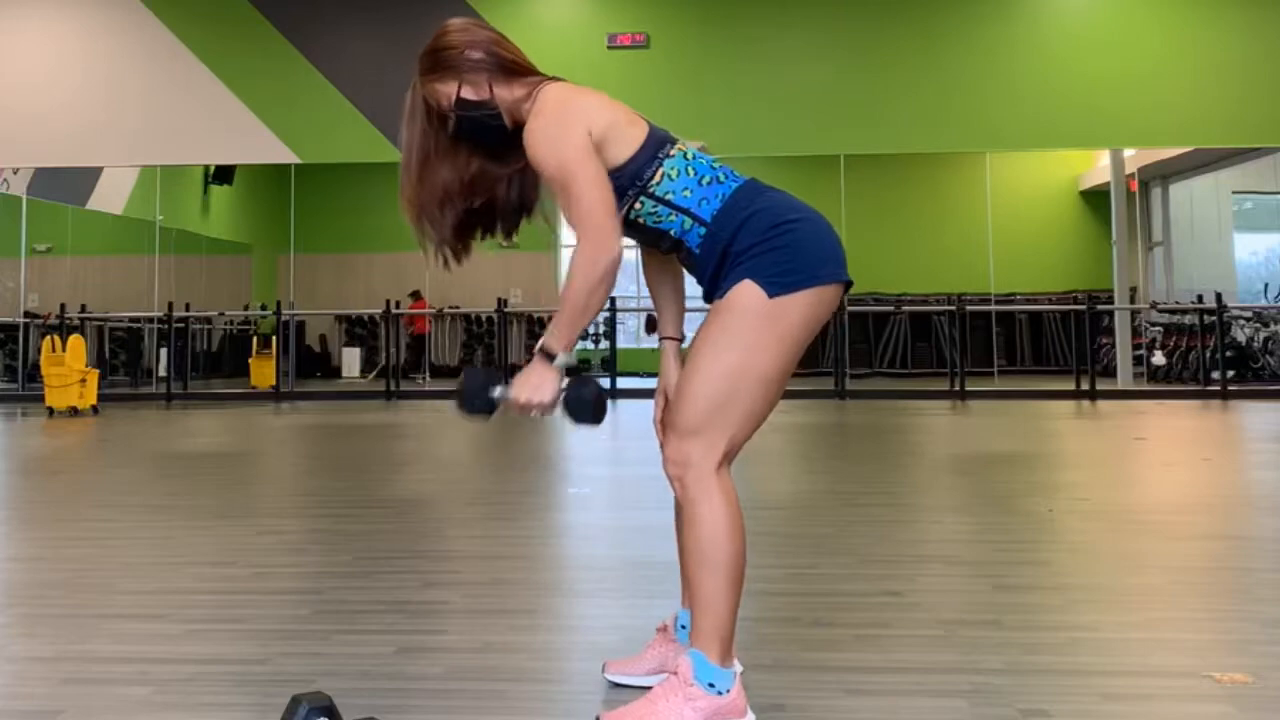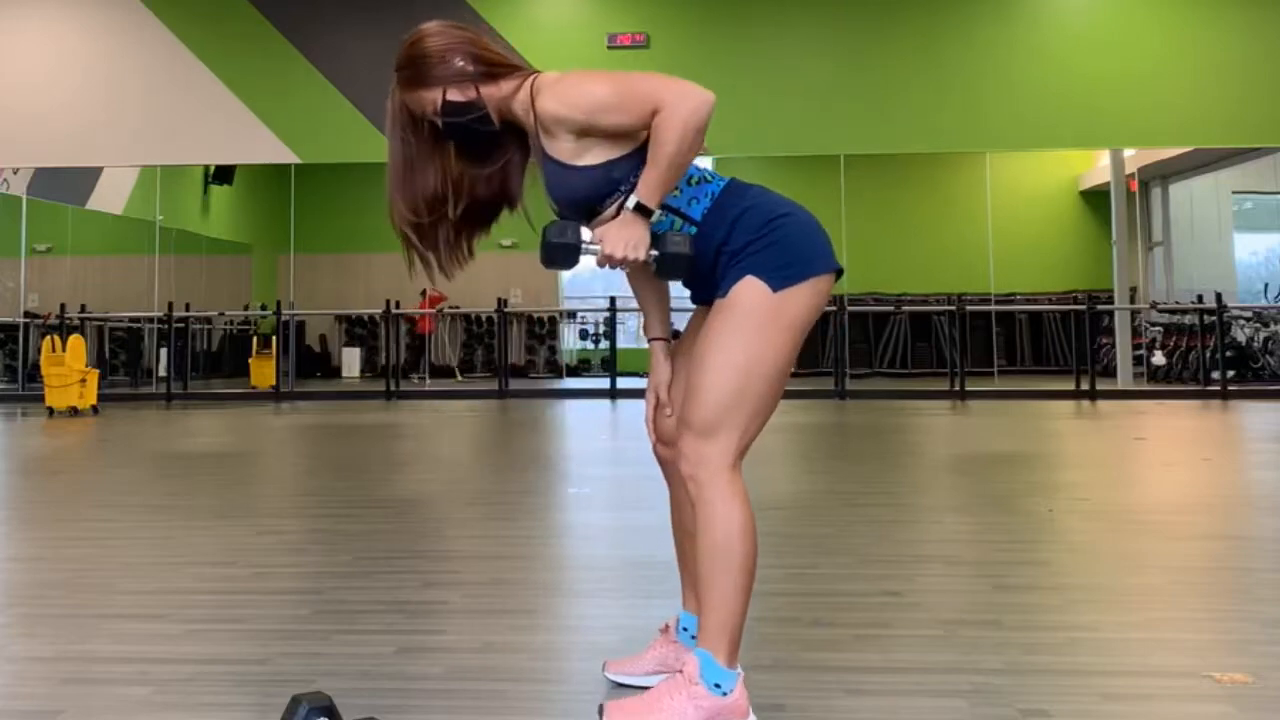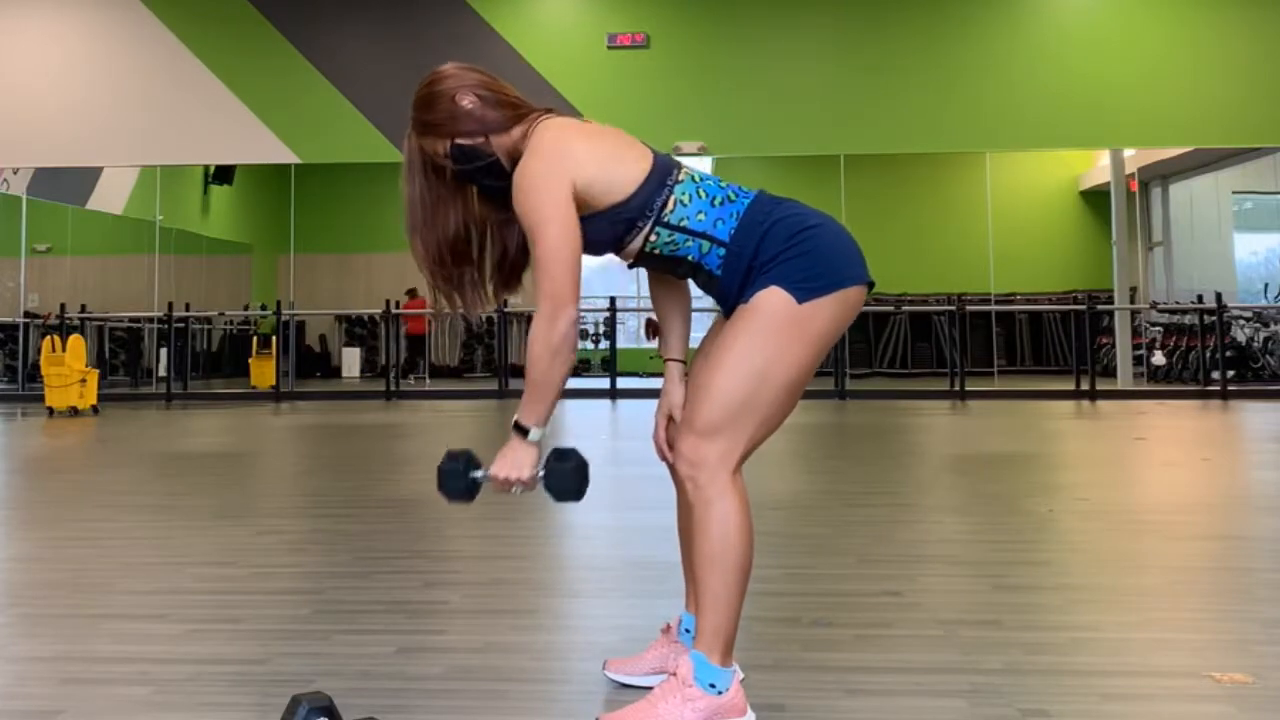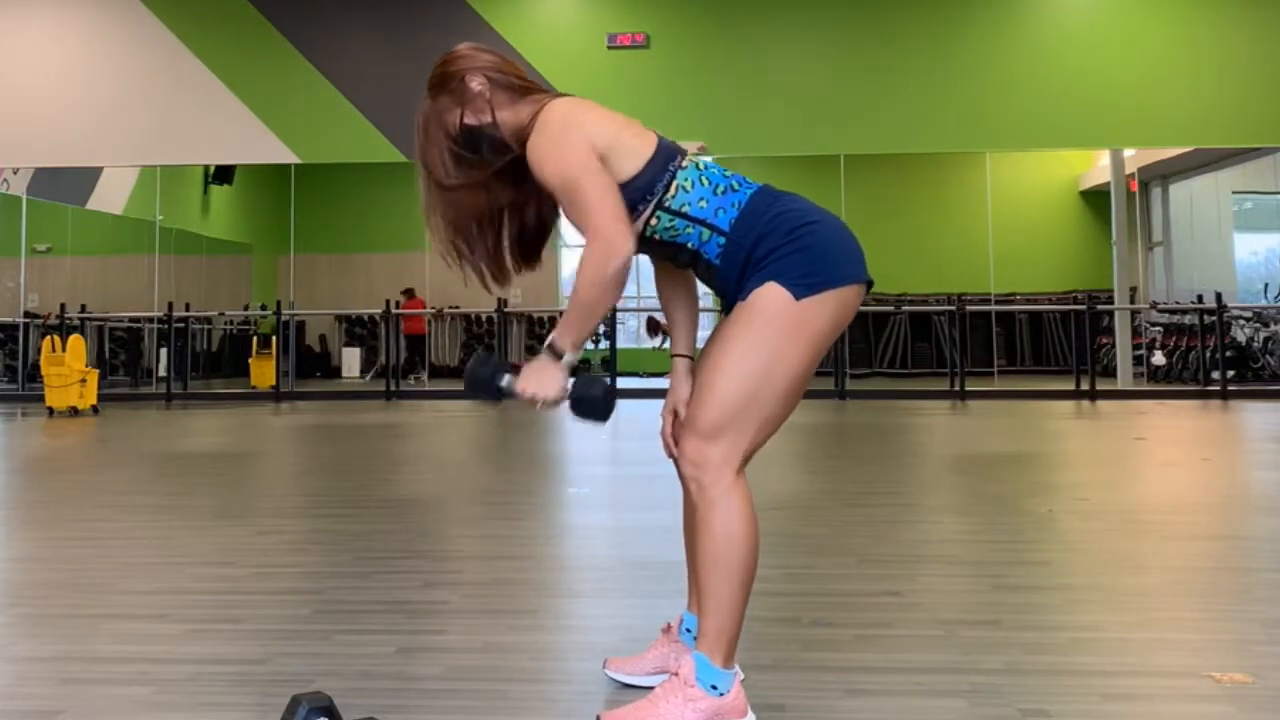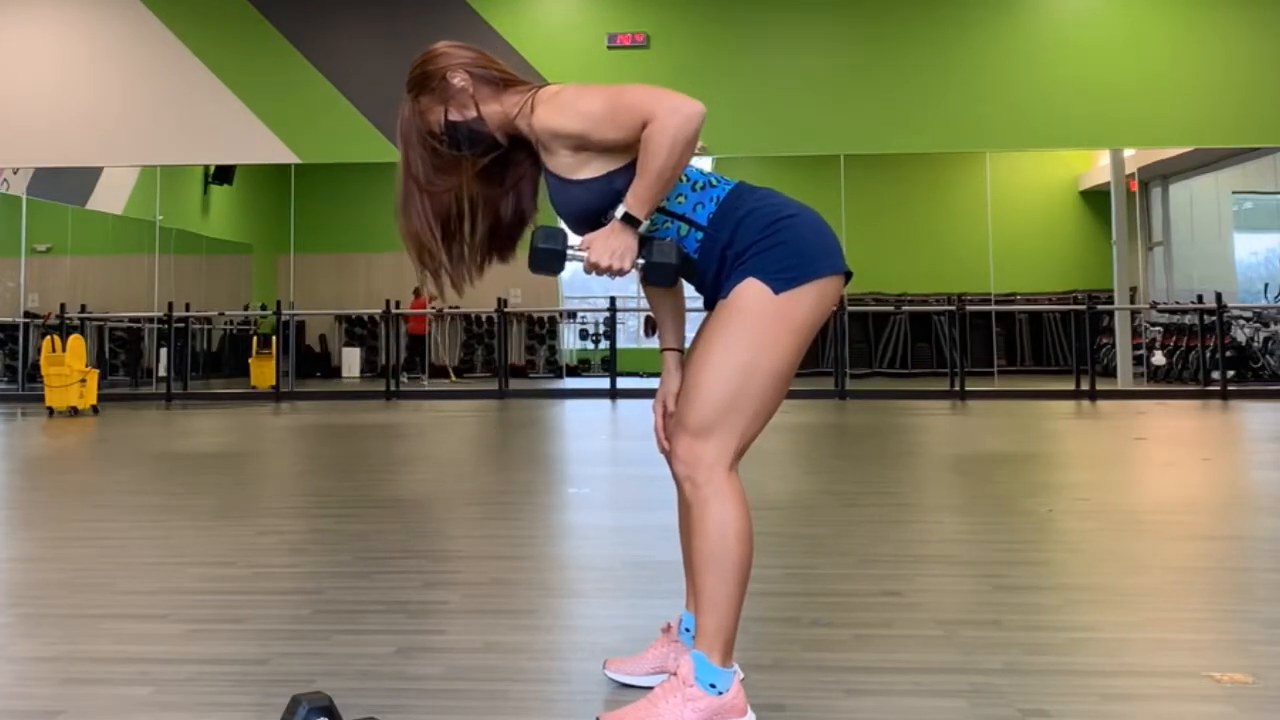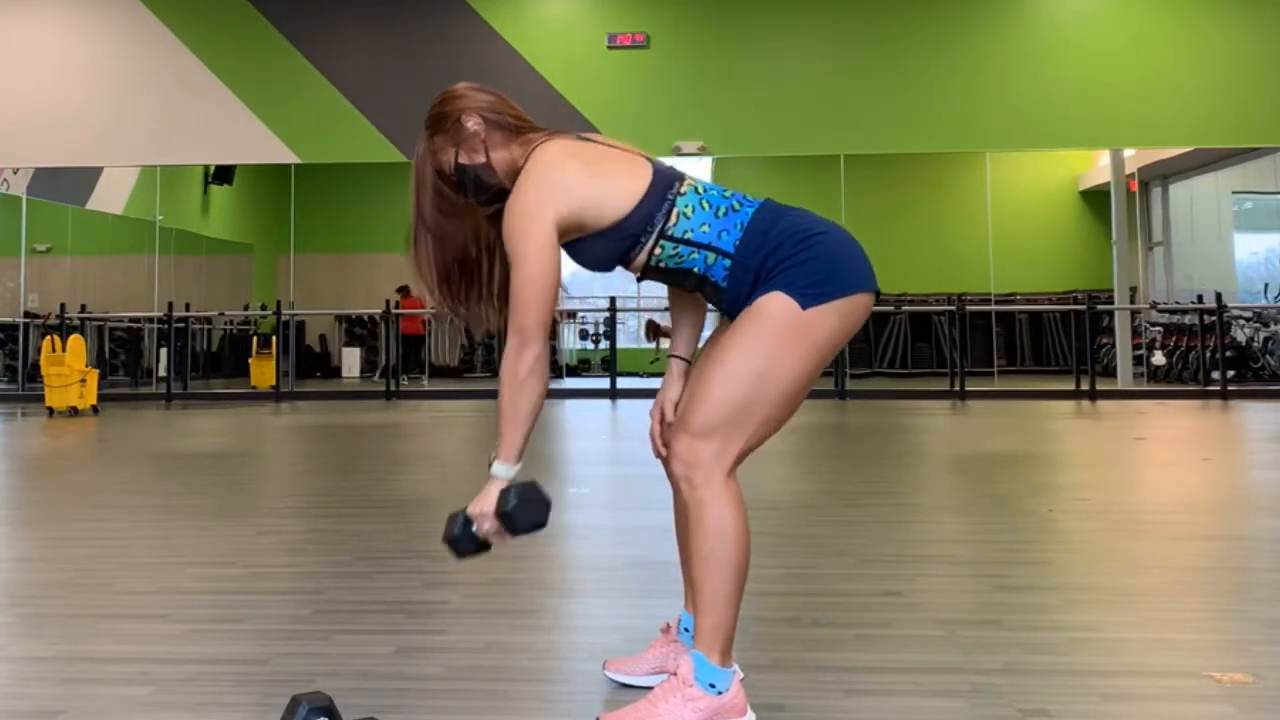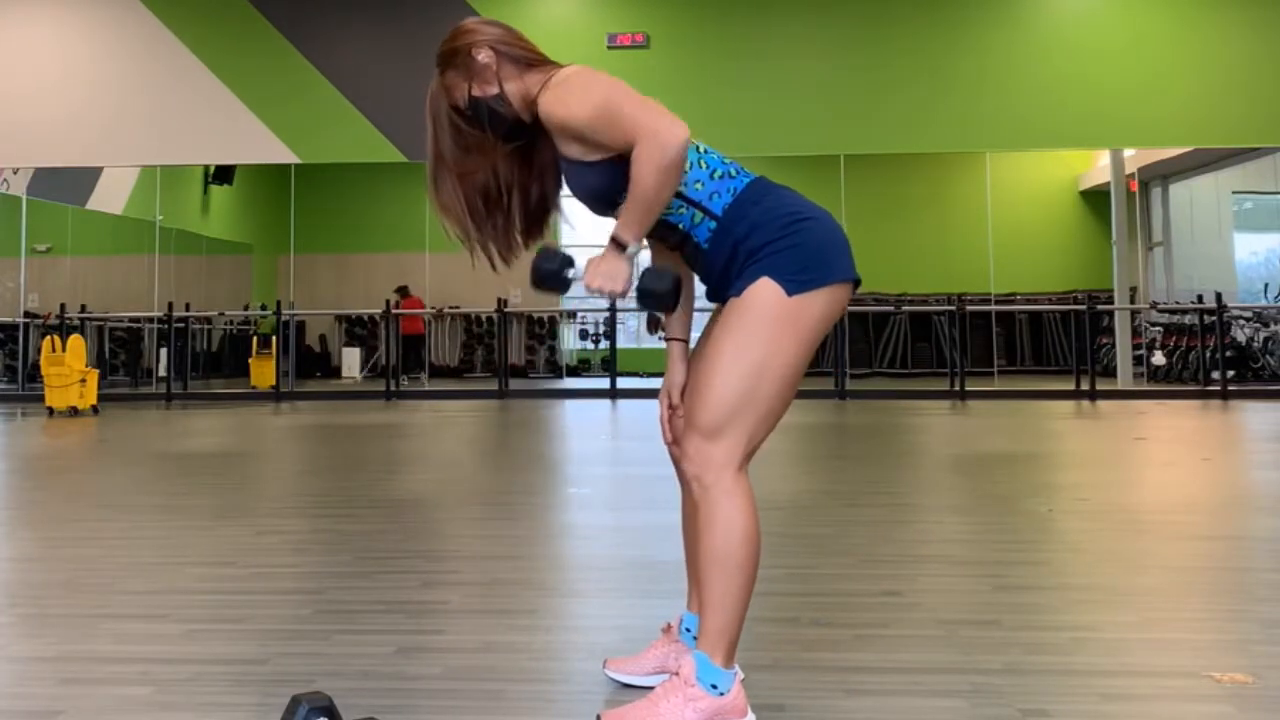
dt=0.7s
person 1, frame 1
left shoulder: (550, 120)
right shoulder: (566, 114)
left elbow: (600, 249)
right elbow: (656, 229)
left wrist: (547, 359)
right wrist: (671, 350)
left hip: (780, 258)
right hip: (777, 259)
left knee: (692, 456)
right knee: (690, 453)
right ankle: (693, 635)
person 1, frame 2
left shoulder: (555, 98)
right shoulder: (532, 135)
left elbow: (690, 101)
right elbow: (634, 244)
left wrist: (638, 212)
right wrist: (661, 351)
left hip: (771, 251)
right hip: (744, 263)
left knee: (706, 457)
right knee: (675, 449)
right ankle: (693, 636)
person 1, frame 3
left shoulder: (541, 162)
right shoulder: (565, 147)
left elbow: (558, 317)
right elbow: (664, 249)
left wrist: (526, 434)
right wrist: (675, 374)
left hip: (803, 264)
right hip: (788, 268)
left knee: (704, 456)
right knee: (692, 450)
right ankle: (694, 637)
person 1, frame 4
left shoulder: (552, 132)
right shoulder: (574, 132)
left elbow: (611, 254)
right elbow: (670, 242)
left wrist: (555, 358)
right wrist: (683, 367)
left hip: (800, 258)
right hip: (792, 260)
left knee: (710, 457)
right knee: (698, 452)
right ankle: (696, 638)
person 1, frame 5
left shoulder: (551, 113)
right shoulder: (537, 148)
left elbow: (680, 114)
right elbow: (660, 245)
left wrist: (626, 225)
right wrist: (673, 362)
left hip: (778, 252)
right hip: (769, 258)
left knee: (700, 454)
right knee: (690, 449)
right ankle: (695, 638)
person 1, frame 6
left shoulder: (537, 189)
right shoulder: (572, 158)
left elbow: (527, 348)
left wrist: (499, 473)
right wrist: (679, 368)
left hip: (812, 272)
right hip: (805, 270)
left knee: (700, 454)
right knee: (686, 447)
right ankle: (695, 638)
person 1, frame 7
left shoulder: (562, 95)
right shoulder: (566, 116)
left elbow: (667, 140)
right elbow: (672, 226)
left wrist: (617, 249)
right wrist: (676, 353)
left hip: (789, 254)
right hip: (783, 254)
left knee: (712, 456)
right knee: (693, 450)
right ankle: (694, 638)
